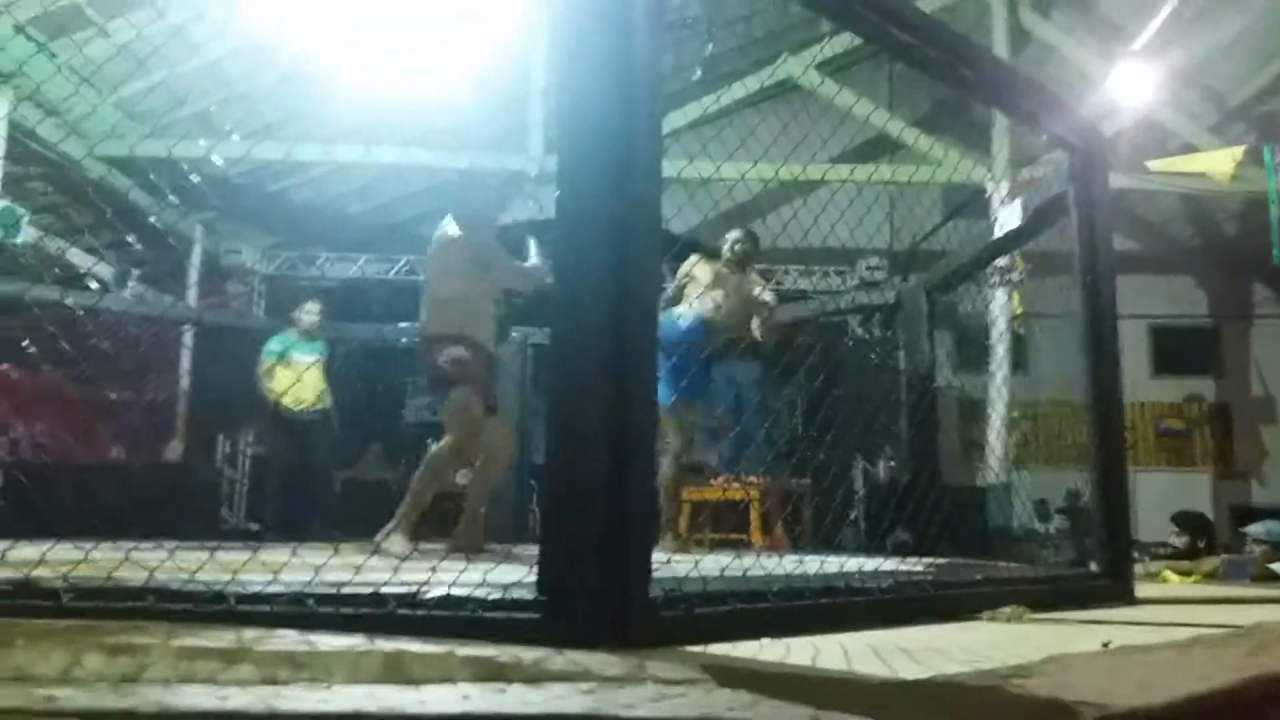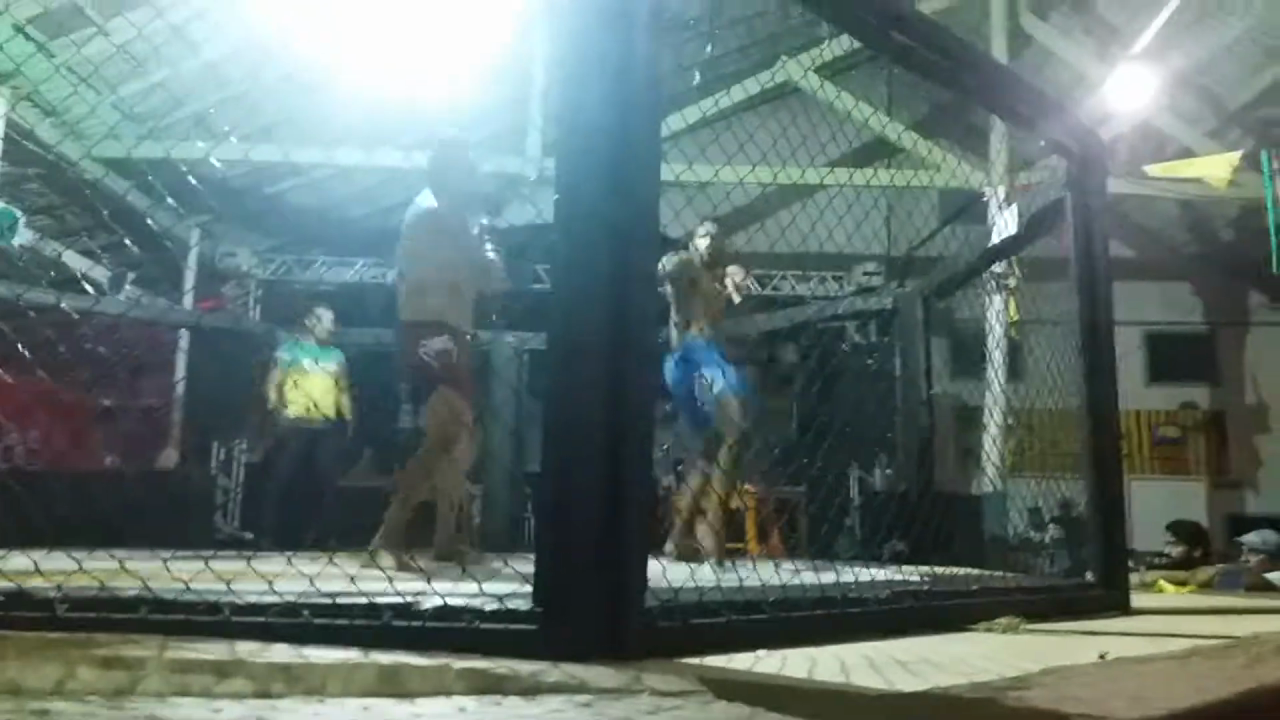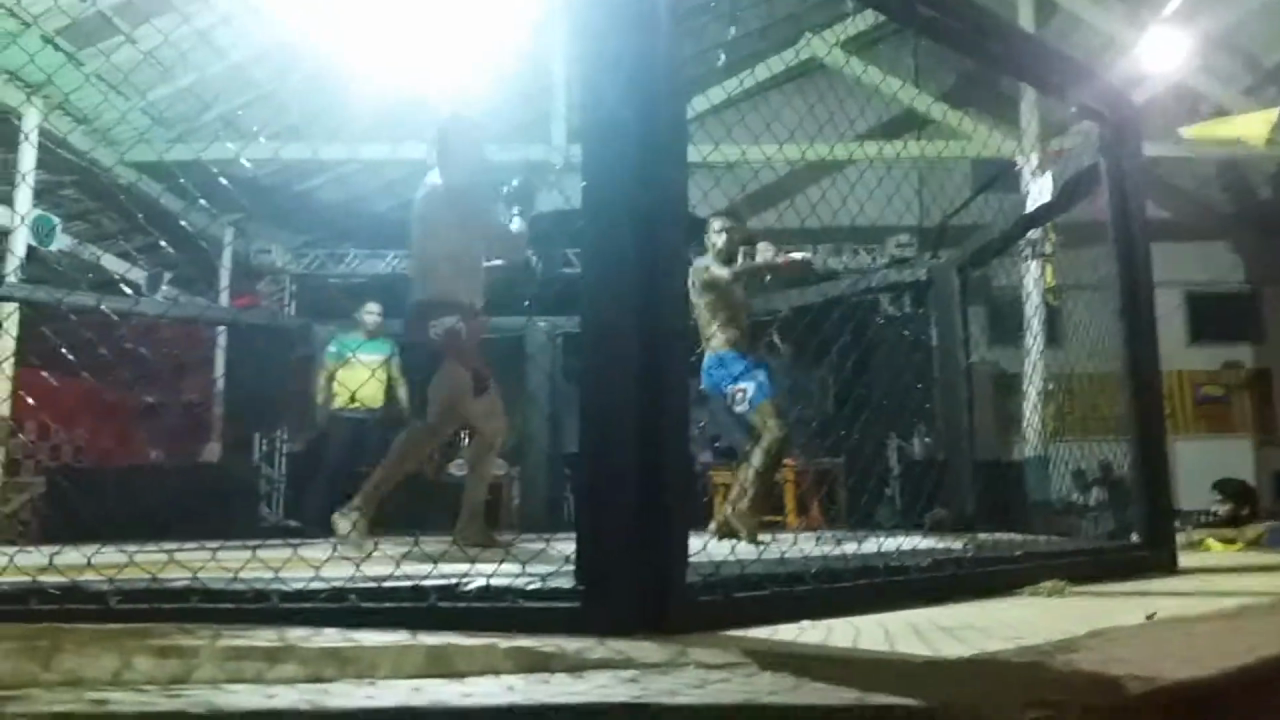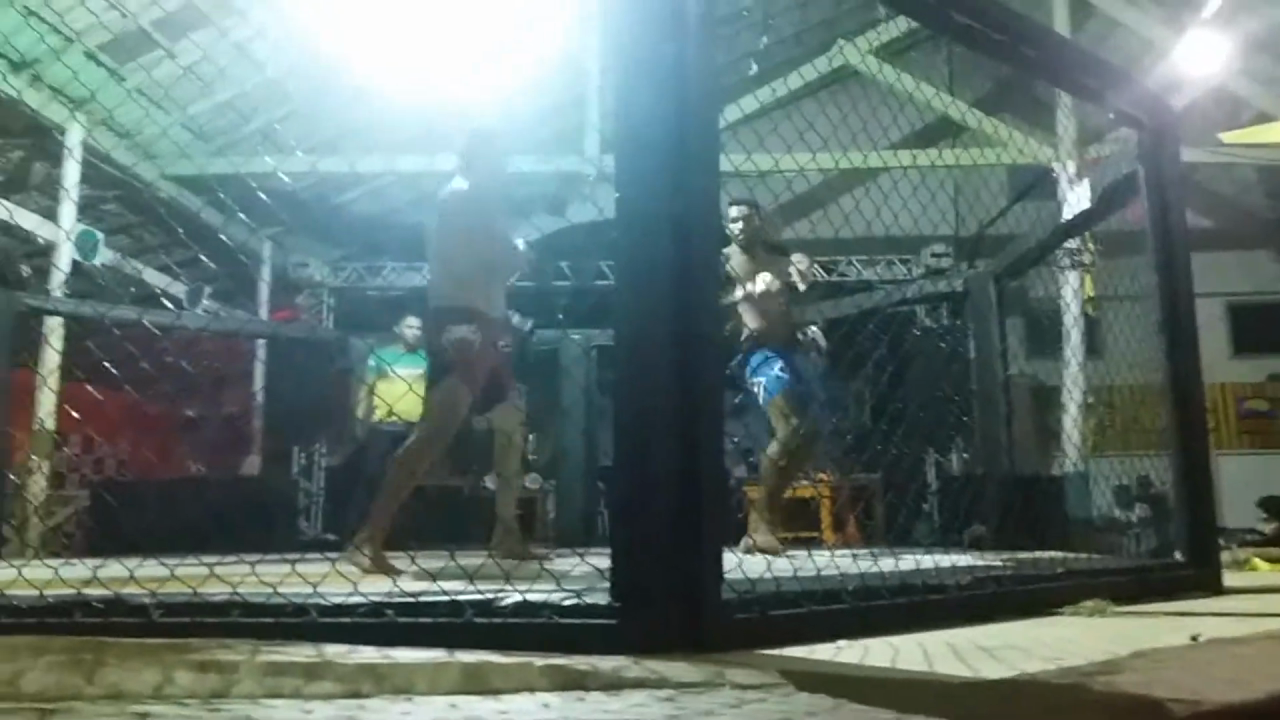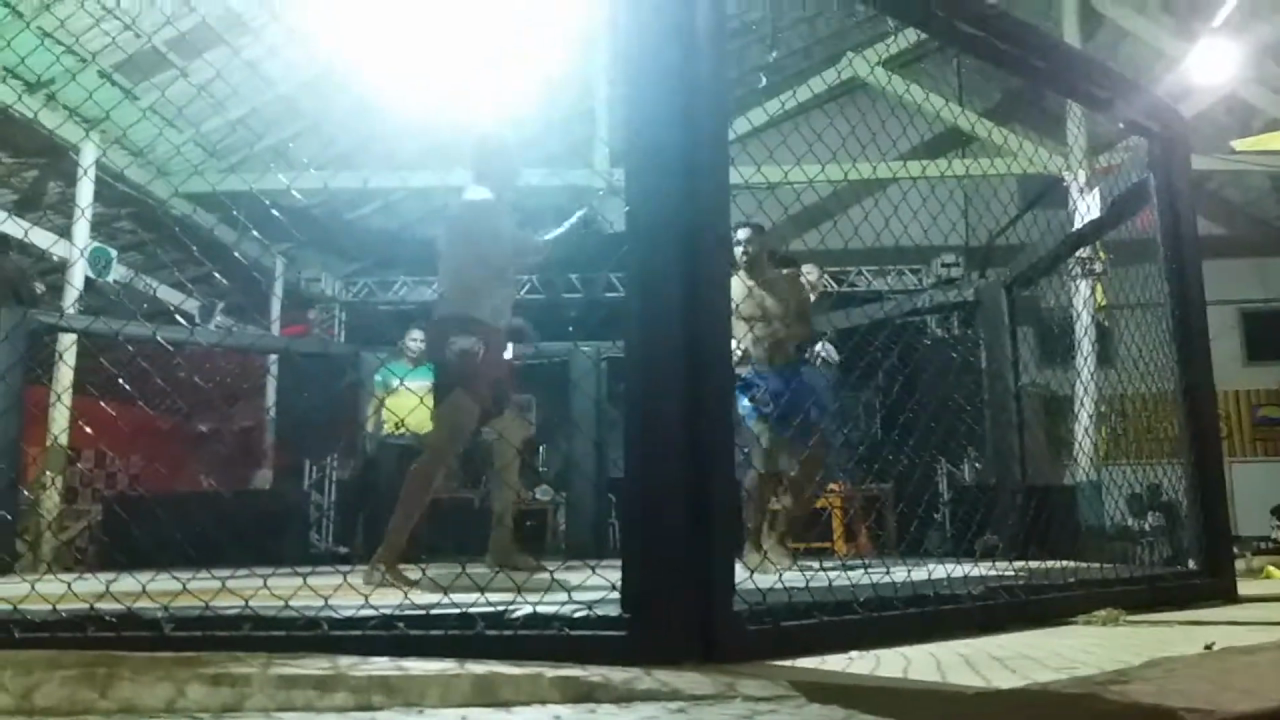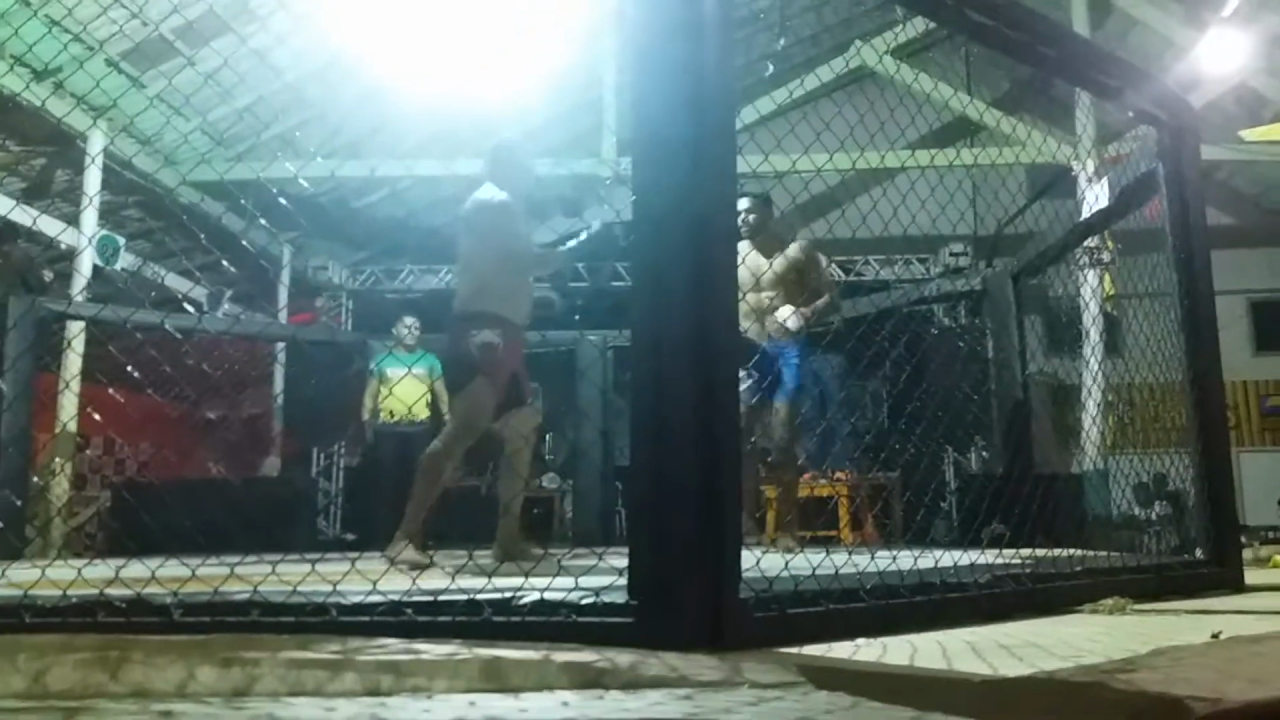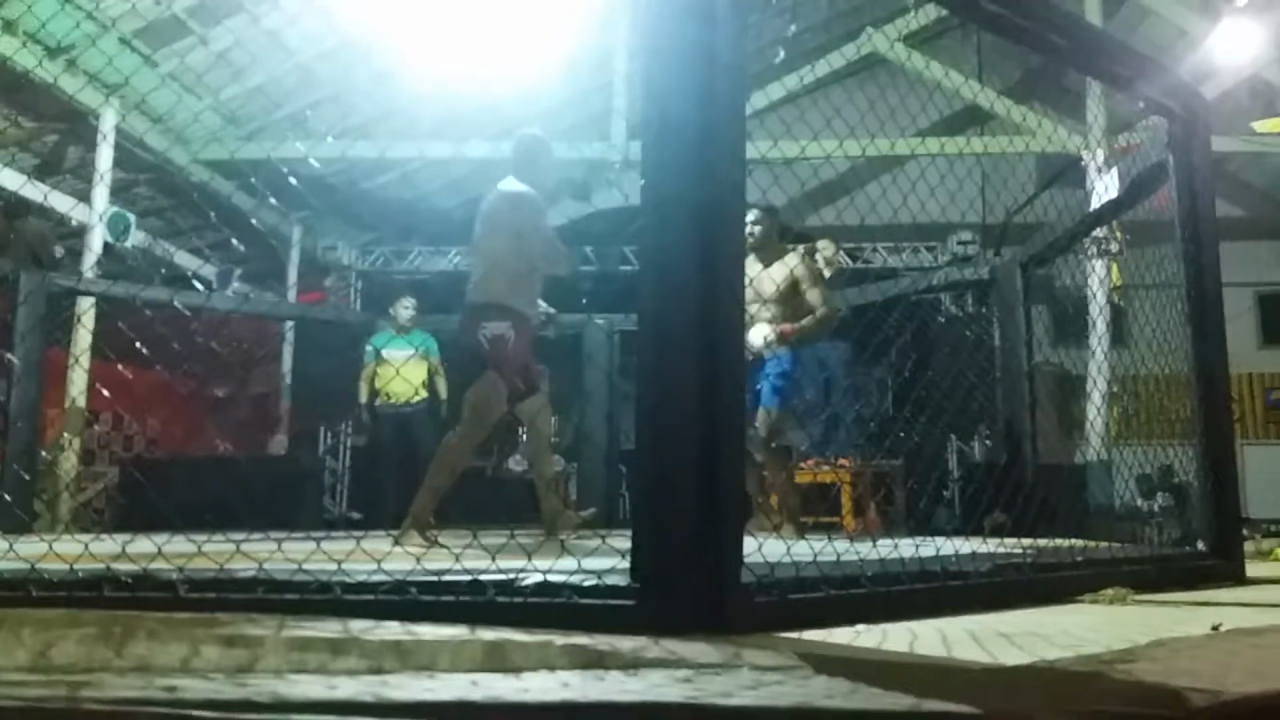
dt=0.2s
person 1, frame 1
left shoulder: (467, 239)
right shoulder: (461, 237)
right elbow: (527, 278)
right wrist: (534, 254)
left hip: (472, 349)
right hip: (451, 346)
left knee: (499, 443)
right knee: (465, 431)
left ankle: (469, 532)
right ankle: (398, 528)
person 1, frame 2
left shoulder: (440, 215)
right shoulder: (434, 215)
right elbow: (492, 277)
right wrist: (490, 252)
left hip: (445, 340)
right hip: (431, 338)
left knee: (462, 442)
right knee: (447, 436)
left ankle: (446, 539)
right ankle: (388, 540)
person 1, frame 3
left shoulder: (450, 193)
right shoulder: (452, 191)
right elbow: (512, 246)
right wrist: (516, 212)
left hip: (455, 321)
right hip: (443, 319)
left knee: (492, 423)
right knee: (445, 418)
left ankle: (470, 523)
right ankle: (359, 510)
person 1, frame 4
left shoulder: (472, 202)
right shoulder: (466, 198)
right elbow: (505, 263)
left wrist: (507, 319)
right wrist: (518, 248)
left hip: (481, 330)
right hip: (462, 327)
left knee: (512, 429)
right knee: (433, 434)
left ankle: (507, 534)
right ankle: (367, 542)
person 1, frame 5
left shoulder: (480, 207)
right shoulder: (482, 204)
right elbow: (514, 256)
right wrist: (572, 226)
left hip: (480, 338)
right hip: (466, 336)
right knee: (445, 444)
left ankle: (503, 547)
right ankle: (385, 558)
person 1, frame 6
left shoulder: (493, 208)
right shoulder: (497, 204)
right elbow: (527, 260)
left wrist: (535, 292)
left hip: (498, 334)
right hip: (485, 331)
left knee: (522, 433)
right knee: (461, 432)
left ankle: (507, 538)
right ankle: (405, 537)
person 1, frame 7
left shoulder: (506, 198)
right shoulder: (521, 197)
right elbow: (554, 260)
left wrist: (536, 306)
right wrist: (564, 254)
left hip: (504, 324)
right hip: (498, 324)
left knee: (539, 419)
right knee: (477, 421)
left ankle: (554, 512)
right ankle: (417, 522)
person 2, frame 1
left shoulder: (753, 291)
right shoulder: (698, 264)
left elbow: (762, 336)
right elbow: (668, 298)
left wrist: (762, 310)
left hip: (696, 356)
right hip: (677, 332)
left knee: (679, 446)
left ankle: (668, 532)
person 2, frame 2
left shoulder: (719, 289)
right shoulder: (683, 264)
right elbow: (668, 268)
left hip: (695, 362)
right hip: (696, 358)
left knee: (710, 453)
right knee: (735, 423)
left ankle: (680, 536)
right ankle: (711, 520)
person 2, frame 3
left shoulder: (732, 283)
right shoulder: (704, 267)
right elbow: (731, 274)
right wrist: (778, 262)
left hip: (737, 361)
right hip: (727, 363)
left knee: (767, 438)
right knee: (775, 432)
left ankle: (728, 516)
right ankle: (740, 509)
person 2, frame 4
left shoulder: (776, 261)
right shoulder: (724, 261)
left wrist: (804, 331)
right wrist: (746, 292)
left hip: (788, 351)
right hip: (761, 353)
left knee: (801, 436)
right knee: (789, 431)
left ankle: (761, 522)
right ankle: (760, 519)
person 2, frame 5
left shoulder: (791, 282)
right shoulder: (727, 289)
left elbow: (807, 327)
left wrist: (812, 345)
right wrist: (729, 352)
left hip: (791, 375)
right hip: (753, 381)
left knee: (813, 458)
right knee: (763, 457)
left ankle: (777, 538)
right ankle: (753, 544)
person 2, frame 6
left shoulder: (800, 251)
right shoulder: (733, 256)
left elbow: (830, 294)
left wrist: (805, 313)
left hip: (788, 350)
right hip: (749, 353)
left knee: (782, 436)
right knee: (741, 429)
left ankle: (786, 526)
right ankle: (746, 516)
person 2, frame 7
left shoulder: (797, 263)
right shoulder: (744, 266)
left elbow: (826, 313)
left wrist: (786, 331)
left hip: (780, 359)
right hip: (749, 360)
left knee: (766, 437)
right knee: (745, 437)
left ankle: (790, 518)
right ankle: (762, 510)
person 3, frame 1
left shoulder: (321, 345)
right shoulder: (278, 343)
right elbow: (262, 377)
left wrist: (329, 407)
right wrist: (277, 403)
left hip: (317, 417)
right hip: (286, 418)
left knee: (321, 471)
right knee: (281, 471)
left ankle: (319, 527)
right ankle: (274, 527)
person 3, frame 2
left shoulder: (337, 355)
right shoulder: (290, 349)
left elbow: (342, 390)
right elbow: (273, 385)
left wrist: (348, 419)
right wrist: (276, 411)
left hip: (327, 428)
right hip: (295, 426)
left knee: (325, 482)
right knee: (283, 479)
left ankle: (316, 535)
right ankle: (270, 535)
person 3, frame 3
left shoulder: (388, 346)
right shoulder: (340, 342)
left elbow: (397, 379)
right elbow: (324, 376)
left wrist: (405, 405)
right wrist: (321, 406)
left hip: (373, 417)
right hip: (344, 415)
right knee: (332, 466)
right ankle: (314, 520)
person 3, frame 4
left shoulder: (425, 359)
right shoulder: (380, 356)
right elbow: (365, 390)
right wrist: (360, 420)
left hip: (412, 430)
right hip: (382, 428)
right knee: (370, 478)
right ankle: (355, 529)
person 3, frame 5
left shoulder: (432, 372)
right shoulder: (387, 370)
right elbow: (375, 404)
right wrist: (369, 435)
left hip: (422, 442)
right hip: (391, 441)
right knee: (383, 492)
right ankle: (372, 544)
person 3, frame 6
left shoulder: (429, 359)
right shoulder: (381, 359)
left elbow: (441, 392)
right elbow: (370, 393)
left wrist: (447, 421)
right wrist: (367, 423)
left hip: (420, 428)
right hip: (387, 428)
right ankle: (383, 533)
person 3, frame 7
left shoulder: (426, 340)
right shoulder: (377, 340)
left elbow: (437, 372)
right elbow: (366, 376)
left wrist: (444, 401)
right wrist: (363, 406)
left hip: (419, 408)
right hip: (387, 410)
left knee: (424, 457)
right knee: (388, 463)
right ankle: (387, 516)
